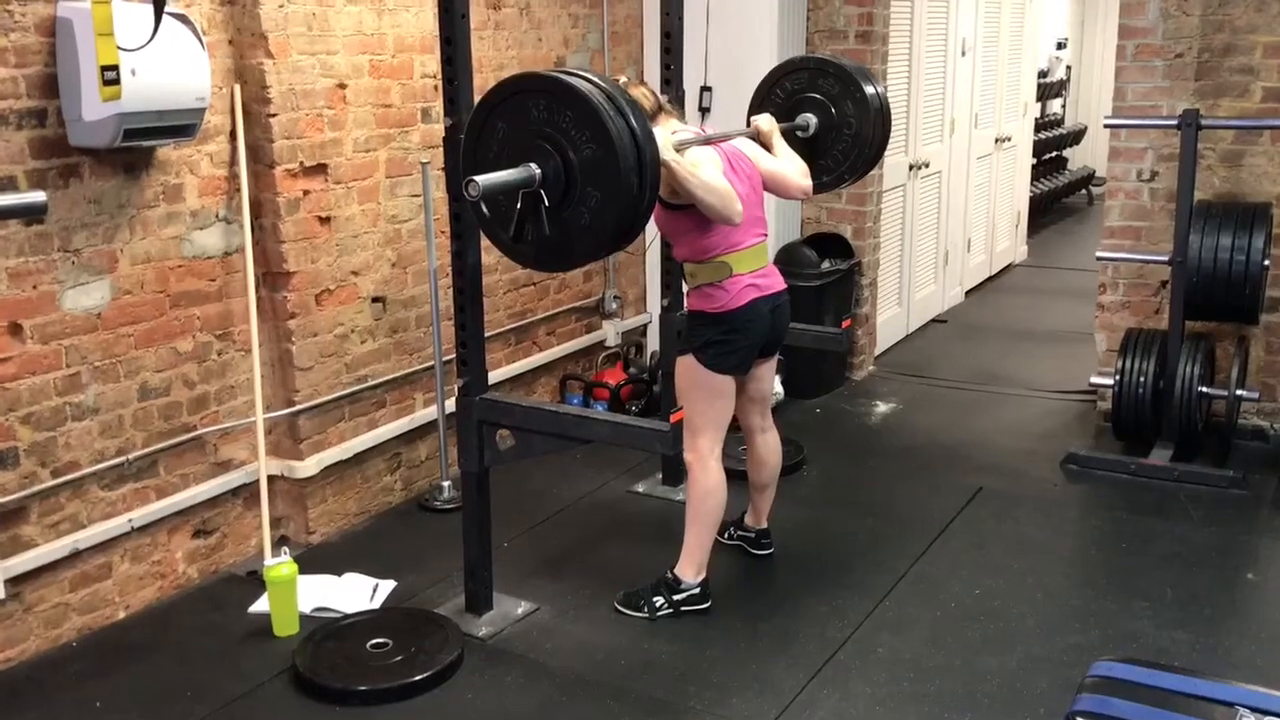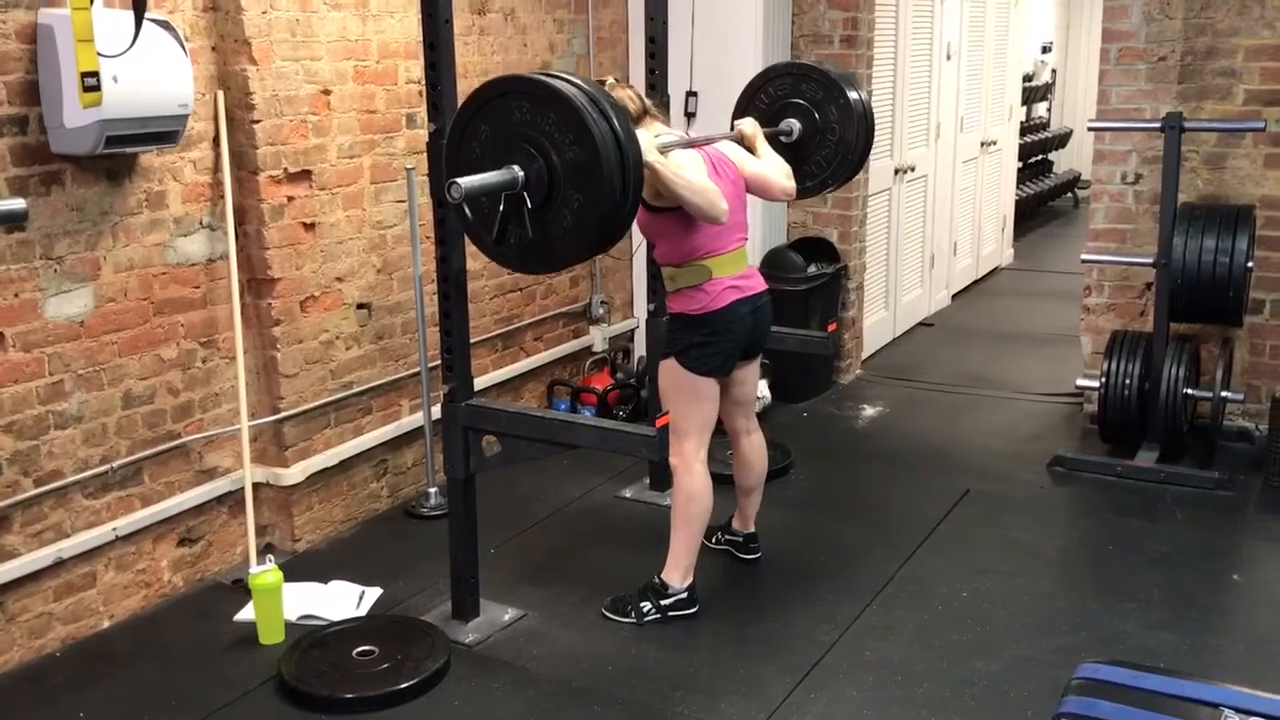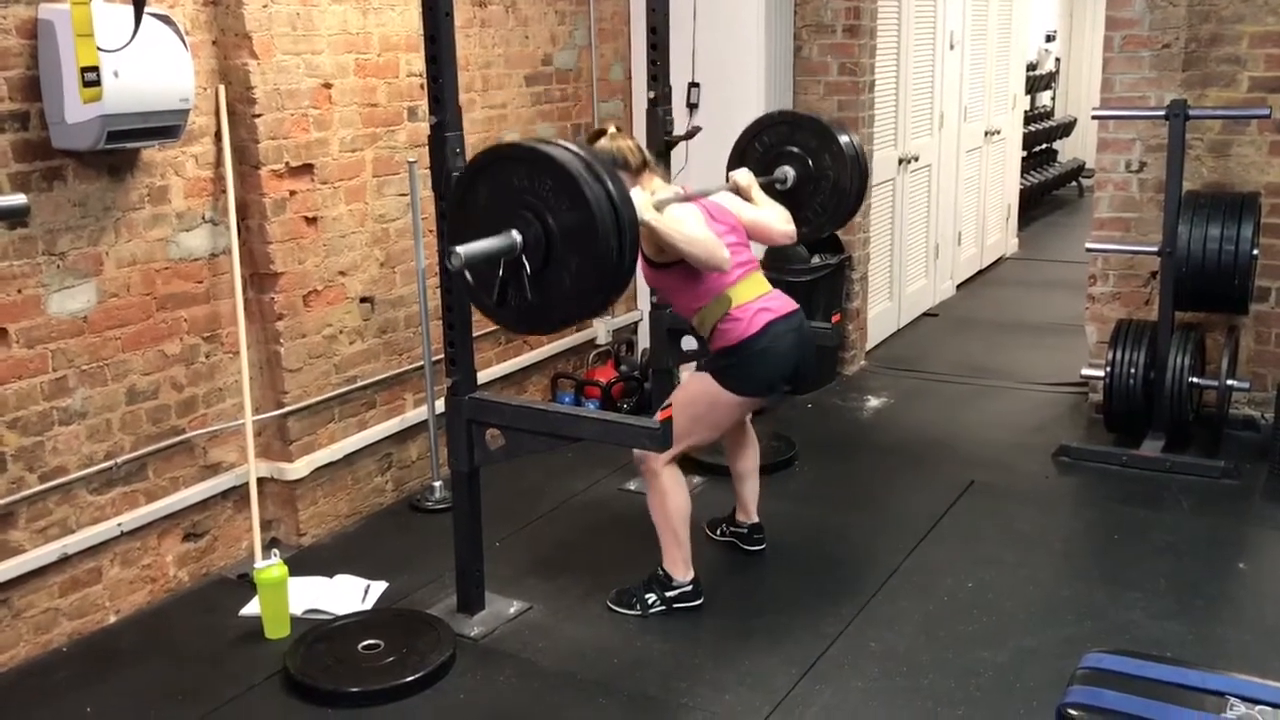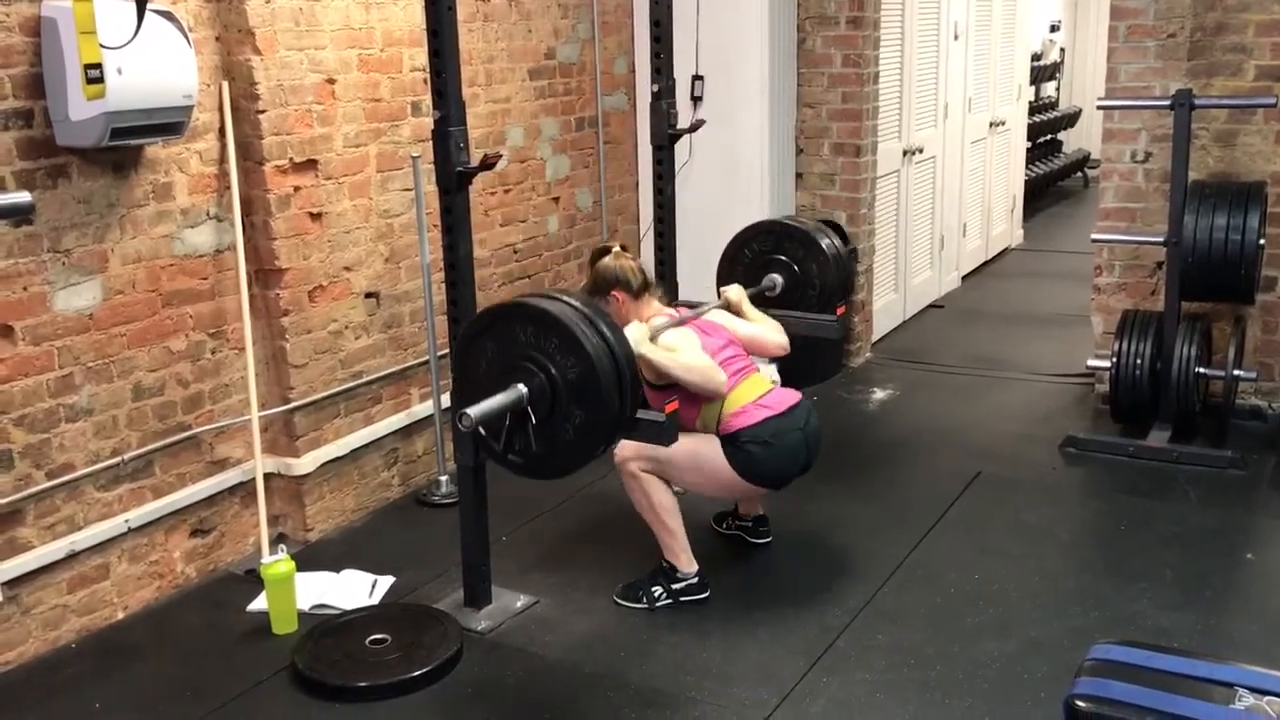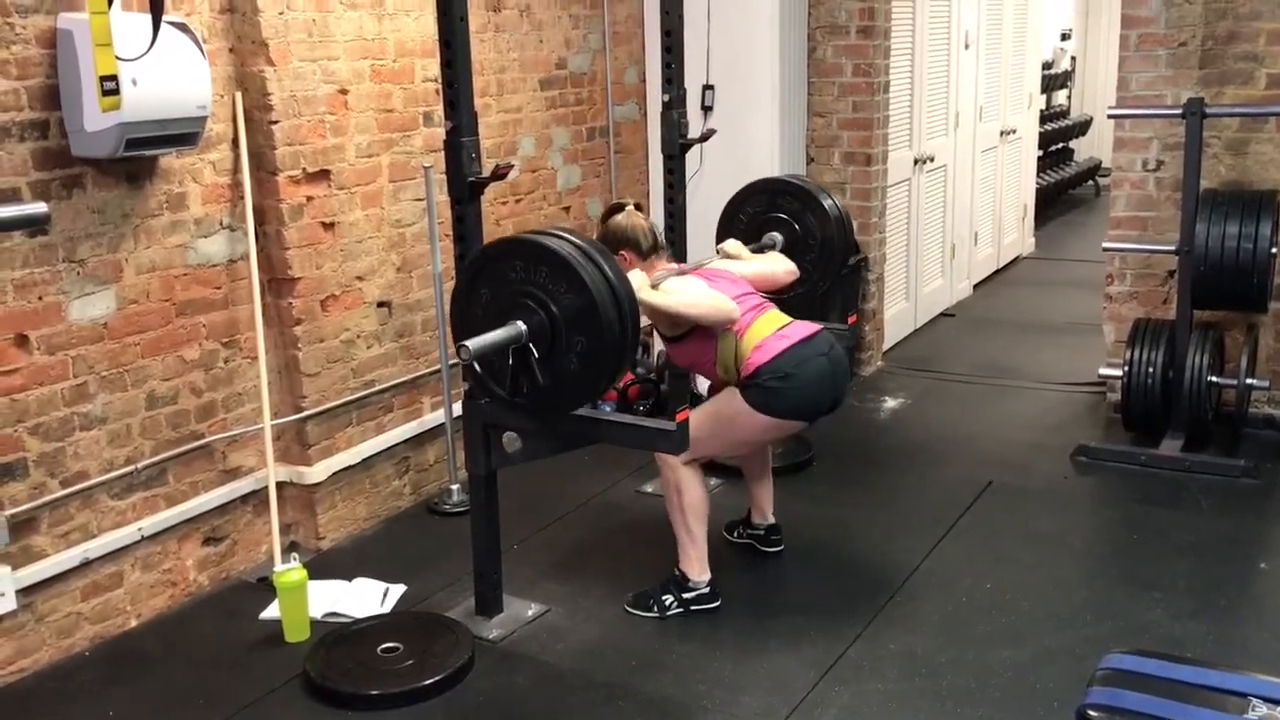
dt=1s
person 1, frame 1
left shoulder: (680, 159)
right shoulder: (735, 142)
left elbow: (729, 208)
right elbow: (801, 184)
left wrist: (667, 159)
right wrist: (773, 136)
left hip: (724, 313)
right hip: (771, 299)
left knee: (702, 449)
right knee: (758, 421)
left ankle: (688, 583)
right ankle: (756, 527)
person 1, frame 2
left shoulder: (662, 165)
right shoulder: (718, 147)
left elbow: (714, 207)
right elbow: (785, 186)
left wrist: (650, 161)
right wrist: (756, 139)
left hip: (705, 317)
right hip: (752, 302)
left knee: (688, 453)
right knee: (742, 424)
left ankle: (675, 588)
right ankle: (744, 531)
person 1, frame 3
left shoulder: (662, 216)
right shoulder: (712, 199)
left elbow: (717, 258)
right elbow: (786, 231)
left wrist: (647, 218)
right wrist: (752, 188)
left hip: (755, 348)
right hip: (791, 330)
left knee: (654, 452)
right knee: (729, 413)
left ankle: (677, 583)
right ankle: (747, 522)
person 1, frame 4
left shoulder: (657, 338)
right shoulder: (704, 317)
left elbow: (715, 382)
right elbow: (780, 343)
left wrist: (642, 349)
right wrist: (743, 304)
left hip: (769, 449)
right hip: (801, 426)
left knee: (632, 457)
left ankle: (683, 576)
right ankle: (751, 517)
person 1, frame 5
left shoulder: (661, 289)
right shoulder: (709, 267)
left elbow: (725, 310)
right elbow: (787, 270)
left wrist: (644, 296)
right wrist: (743, 252)
left hip: (792, 377)
right hip: (826, 358)
left knee: (675, 450)
right knee: (742, 418)
left ankle: (694, 584)
right ankle: (762, 525)
